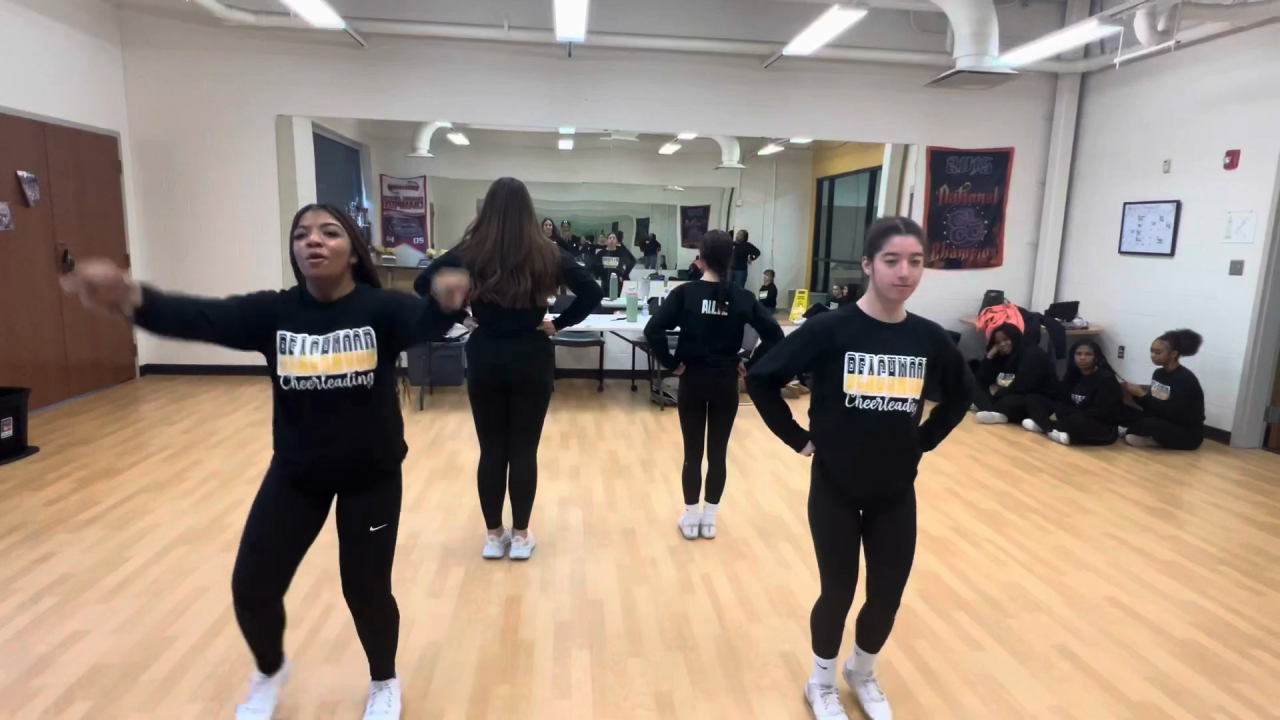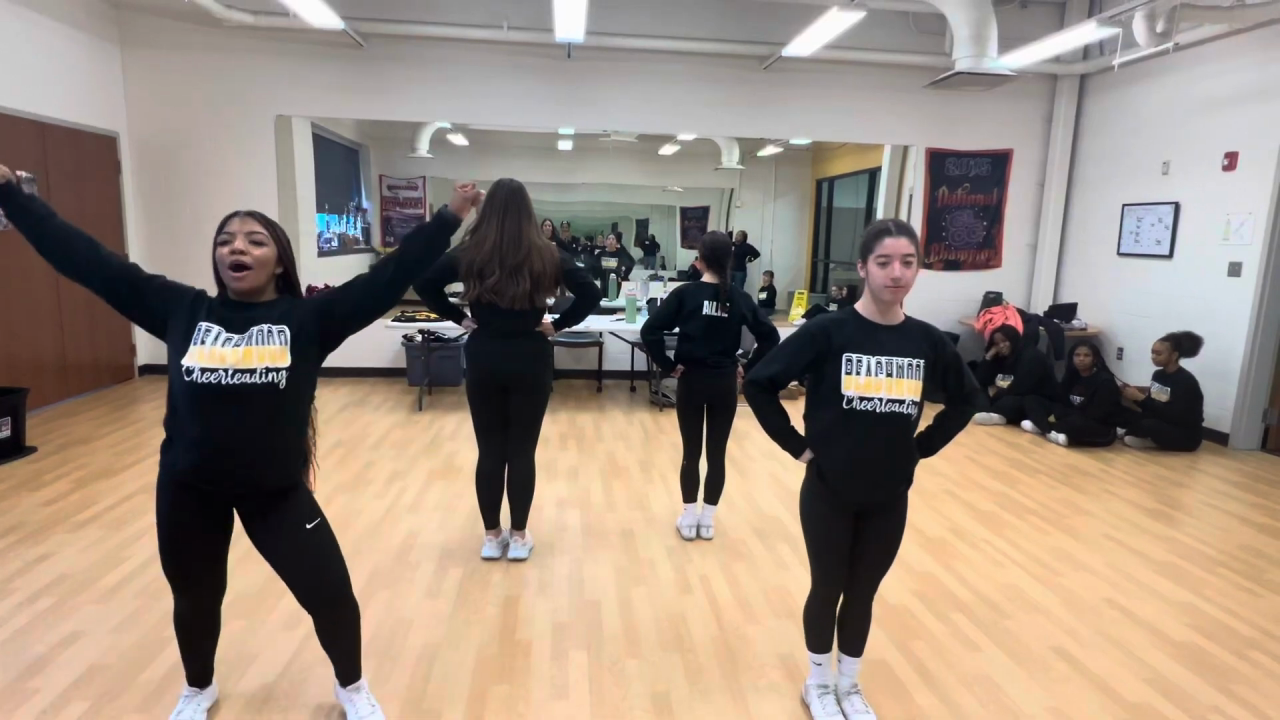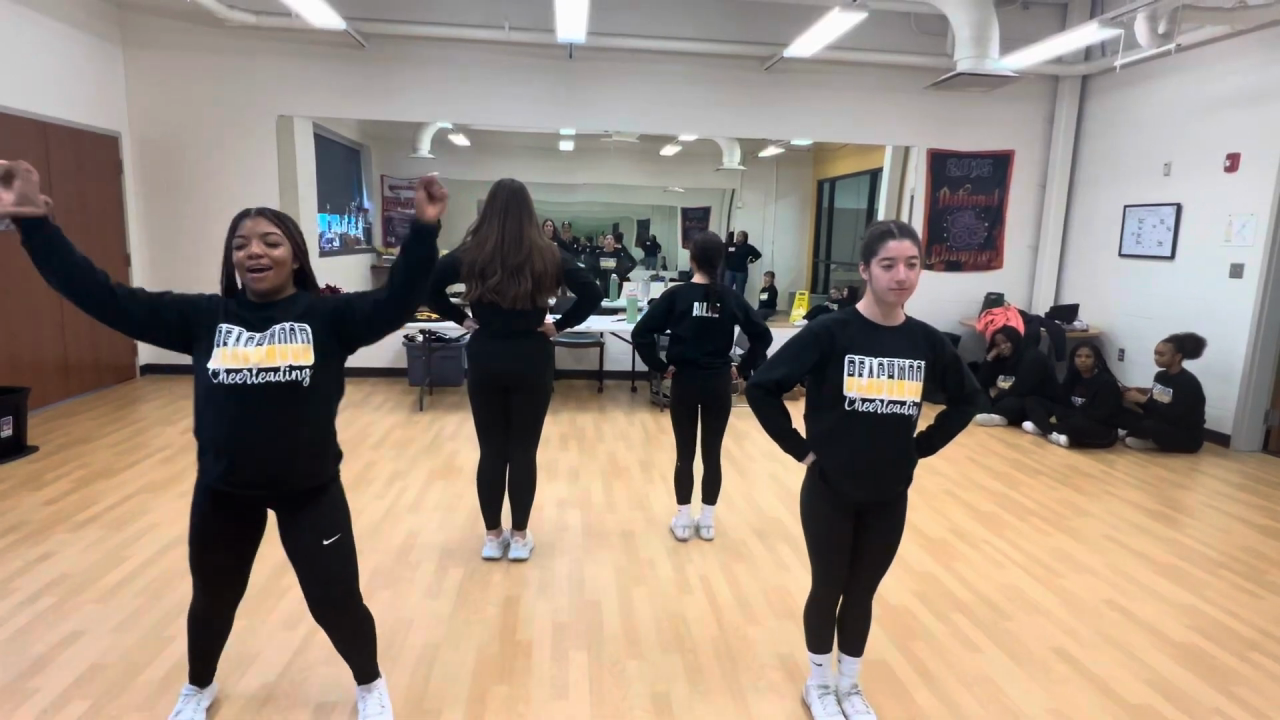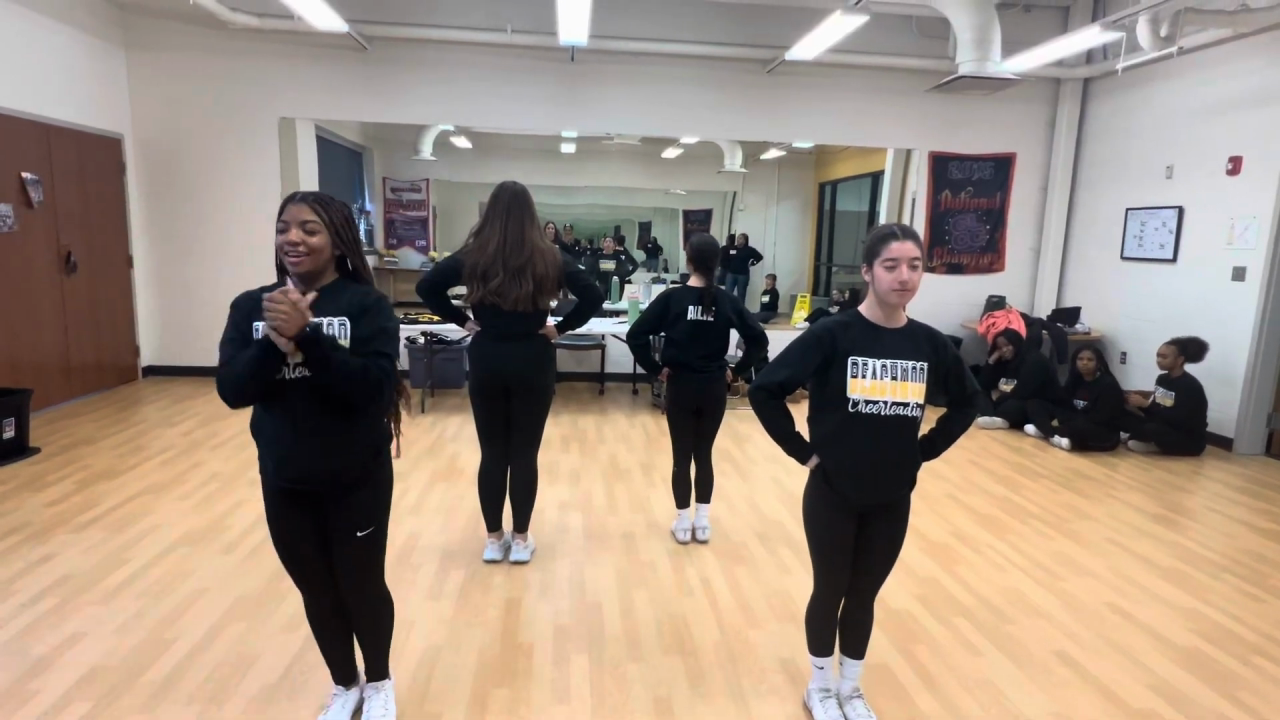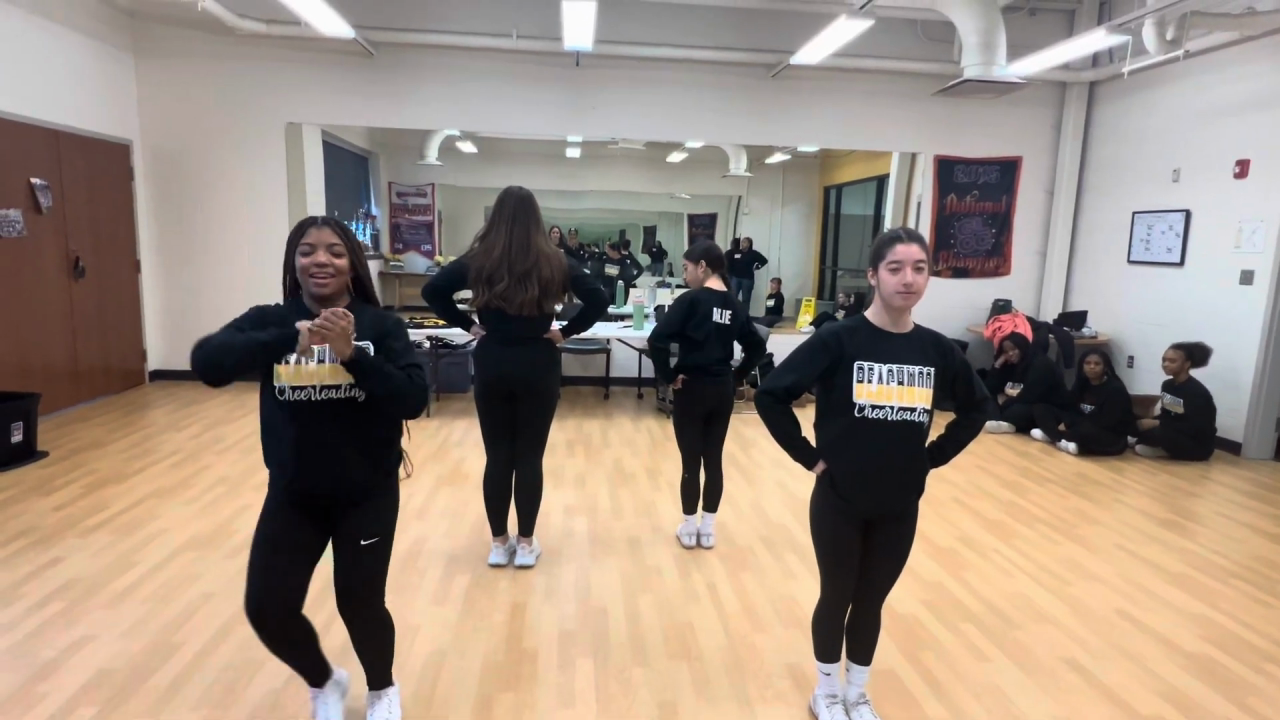
dt=0.4s
person 1, frame 1
left shoulder: (385, 311)
right shoulder: (270, 312)
left elbow: (425, 318)
right elbow: (195, 316)
left wrist: (445, 299)
right wrist: (135, 300)
left hip: (370, 478)
right hip: (294, 474)
left knee: (366, 591)
right knee: (252, 588)
right ankle: (270, 672)
person 1, frame 2
left shoulder: (306, 319)
right shoulder: (180, 310)
left elbow: (388, 280)
right elbow: (87, 260)
left wrist: (448, 219)
left hip: (276, 488)
right hip: (188, 489)
left knee: (330, 593)
right knee: (195, 599)
person 1, frame 3
left shoulder: (327, 314)
right shoulder: (204, 316)
left elbow: (394, 308)
right elbow: (108, 303)
left wrist: (426, 232)
left hip: (310, 488)
right hip: (224, 489)
left knee: (336, 601)
right knee: (214, 598)
person 1, frame 4
left shoulder: (367, 304)
right shoulder: (251, 307)
left elbow: (372, 386)
right elbow: (233, 390)
left wrist: (308, 335)
right wrist: (275, 343)
left hip: (357, 477)
right hip: (284, 479)
left knee: (361, 585)
right knee: (316, 590)
person 1, frame 5
left shoulder: (379, 328)
right shoulder: (268, 325)
left elbow: (412, 400)
right elbow: (207, 362)
left wrist: (351, 353)
right wrist: (290, 339)
left hip: (368, 494)
right hip: (293, 495)
left knee: (360, 604)
right knee: (266, 608)
person 2, frame 1
left shoulder: (930, 337)
right shoulder: (830, 330)
left elbow: (960, 395)
right elbow: (761, 378)
left wrist: (922, 441)
right wrist: (800, 439)
left hip: (896, 493)
right hip: (835, 489)
left knee: (888, 596)
right knee: (837, 592)
left ankle: (863, 670)
person 2, frame 2
left shoulder: (927, 340)
right shoulder: (827, 331)
left elbow: (966, 399)
right elbow: (758, 384)
left wrist: (922, 447)
right wrist: (797, 444)
left hip: (889, 497)
right hip: (828, 492)
left knee: (862, 593)
right knee: (827, 589)
person 2, frame 3
left shoulder: (927, 341)
right shoulder: (829, 332)
left elbow: (966, 399)
right elbow: (761, 387)
left wrist: (921, 447)
right wrist: (800, 447)
left hip: (889, 496)
right hip: (829, 491)
left knee: (862, 591)
right knee: (828, 588)
person 2, frame 4
left shoulder: (930, 343)
right shoulder: (832, 334)
left elbow: (967, 402)
right elbow: (764, 390)
left wrist: (924, 450)
right wrist: (803, 450)
left hip: (893, 499)
right hip: (832, 494)
left knee: (864, 594)
right knee: (830, 591)
person 2, frame 5
left shoulder: (938, 349)
right shoulder: (838, 339)
left elbow: (976, 408)
right elbow: (770, 395)
left wrist: (933, 457)
right wrist: (810, 455)
left hip: (900, 505)
right hip: (839, 501)
left knee: (871, 601)
right knee: (836, 597)
person 3, frame 1
left shoulder: (470, 253)
right shoulder: (546, 255)
left elbow: (424, 282)
right elbow: (592, 292)
right wrist: (559, 323)
left hip: (485, 359)
right hip: (531, 360)
left knee: (491, 450)
right knee: (524, 451)
left ankle: (493, 535)
right ankle: (520, 536)
person 3, frame 2
left shoulder: (469, 253)
right shoulder: (545, 256)
left elbow: (424, 284)
right elbow: (591, 293)
left wrist: (459, 317)
right wrist: (558, 324)
left hip: (483, 359)
right hip: (529, 360)
left knee: (489, 451)
right knee: (522, 452)
left ankle: (492, 535)
right ankle: (519, 536)
person 3, frame 3
left shoulder: (471, 254)
right shoulder: (547, 256)
left elbow: (427, 285)
right elbow: (592, 294)
left wrist: (461, 318)
right wrist: (560, 324)
left hip: (485, 360)
right hip: (532, 361)
left knee: (491, 451)
right knee: (523, 451)
left ankle: (493, 536)
right ankle: (519, 536)
person 3, frame 4
left shoulder: (472, 256)
right shoulder: (548, 259)
left elbow: (427, 287)
right elbow: (593, 296)
left wrist: (463, 320)
right wrist: (561, 327)
left hip: (486, 361)
right hip: (532, 363)
left knee: (492, 452)
right knee: (524, 453)
left ankle: (494, 538)
right ankle: (520, 539)
person 3, frame 5
left shoulder: (478, 261)
right shoulder: (553, 263)
left elbow: (432, 291)
right elbow: (598, 300)
left wrist: (468, 325)
right wrist: (566, 331)
left hip: (491, 365)
right hip: (537, 367)
left knee: (497, 457)
right knee: (529, 458)
left ankle: (499, 543)
right ankle: (525, 543)
person 4, frame 1
left shoulder: (685, 293)
right shoulder: (741, 297)
left elbow: (654, 330)
right elbow: (774, 333)
left wrist: (671, 363)
right wrist: (750, 365)
left hip: (693, 380)
right hip: (726, 382)
left knee: (693, 451)
right knee: (718, 452)
left ankle: (691, 518)
right ankle: (709, 519)
person 4, frame 2
left shoulder: (685, 293)
right shoulder: (739, 298)
left elbow: (650, 331)
right elbow: (770, 336)
left wrist: (668, 365)
right wrist: (748, 368)
left hip: (691, 380)
right hip: (725, 383)
left knee: (691, 452)
right knee: (717, 452)
left ankle: (689, 518)
right ankle: (708, 519)
person 4, frame 3
left shoulder: (676, 295)
right shoulder: (731, 298)
left elbow: (641, 334)
right elbow: (762, 336)
left wrist: (660, 366)
right wrist: (742, 368)
left hip: (684, 381)
right hip: (719, 383)
left knee: (685, 453)
right knee: (712, 453)
left ankle: (682, 520)
right ankle: (707, 520)
person 4, frame 4
left shoulder: (672, 298)
right shoulder: (727, 301)
left elbow: (636, 335)
right elbow: (759, 340)
left wrist: (655, 368)
right wrist: (736, 371)
left hip: (680, 385)
right hip: (714, 387)
left knee: (682, 456)
right knee: (704, 454)
left ankle: (683, 523)
right ankle: (703, 521)
person 4, frame 5
left shoulder: (692, 300)
right shoulder: (734, 305)
left elbow: (658, 339)
right elbow: (757, 347)
left wrist: (667, 375)
right wrist: (736, 376)
left hip: (691, 389)
right hip: (723, 391)
left knee: (691, 462)
right knee: (713, 461)
left ankle: (689, 528)
right ankle: (707, 528)
